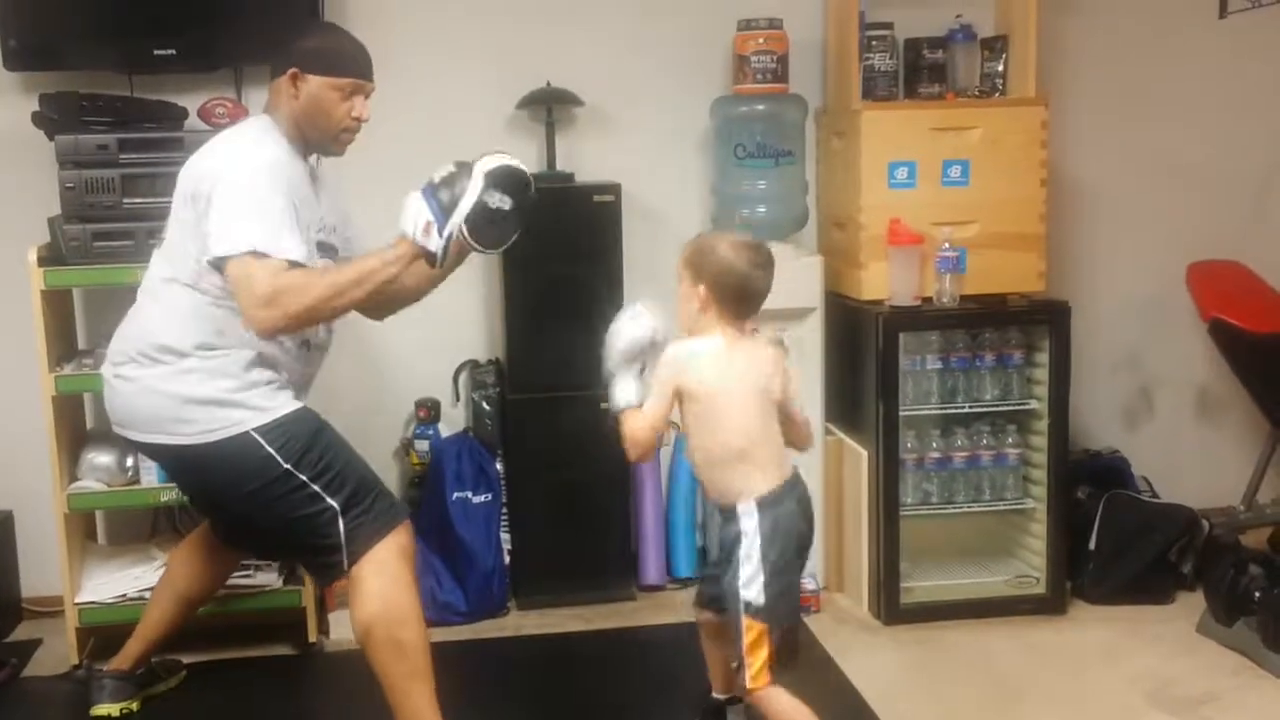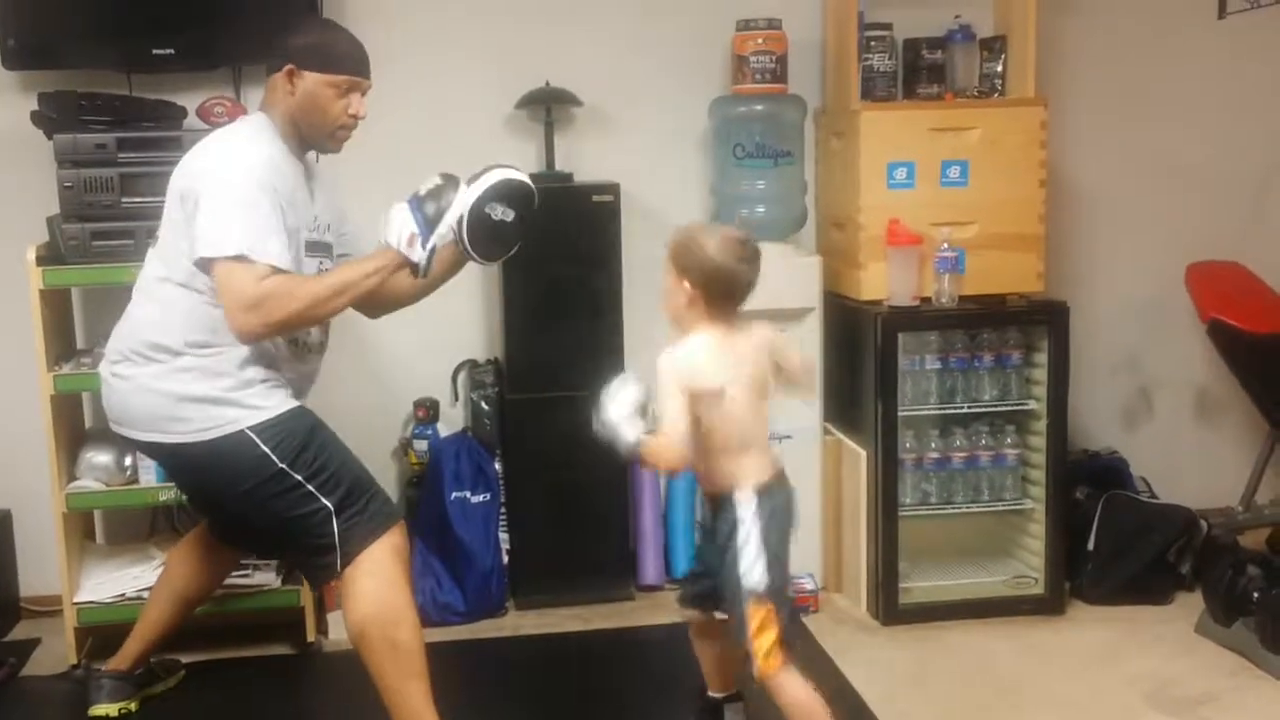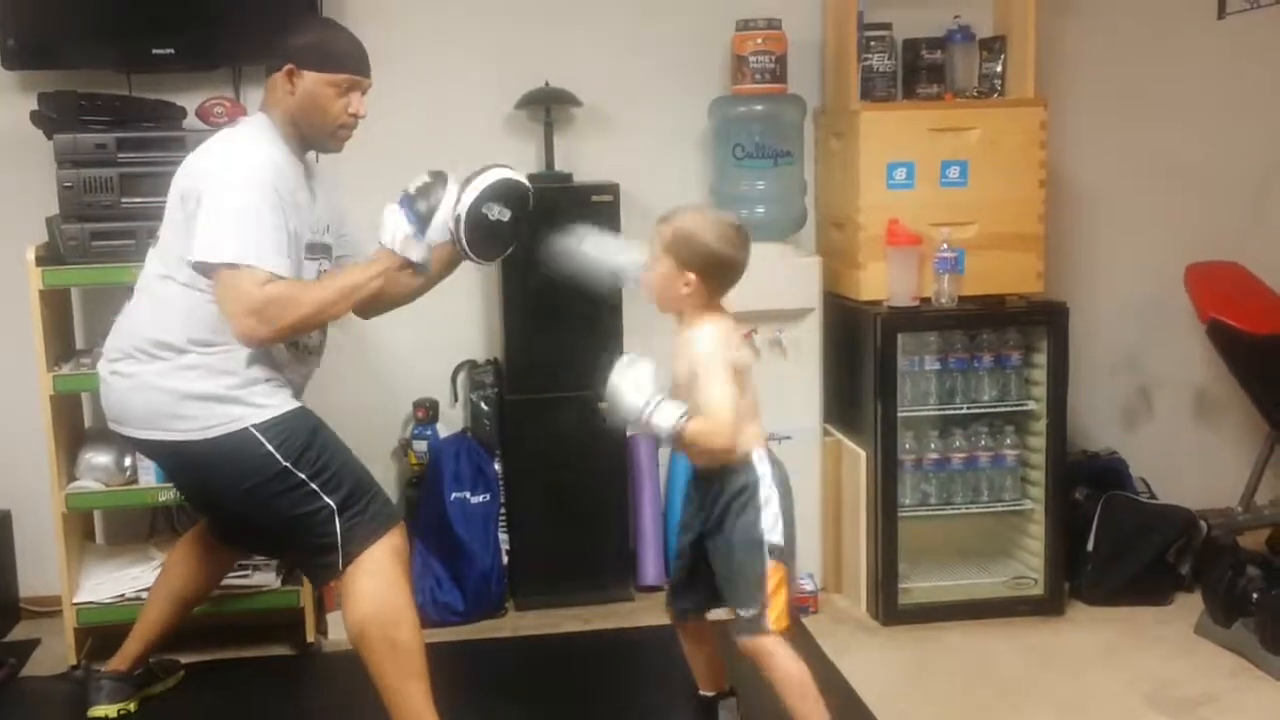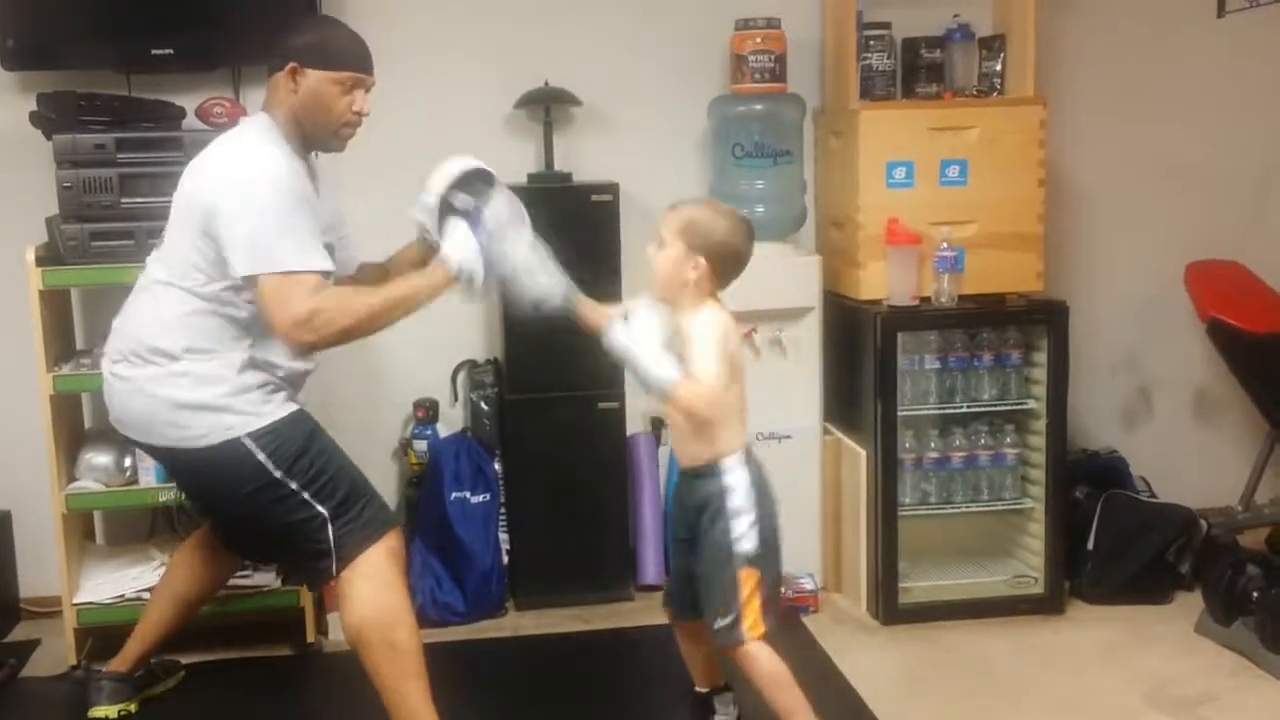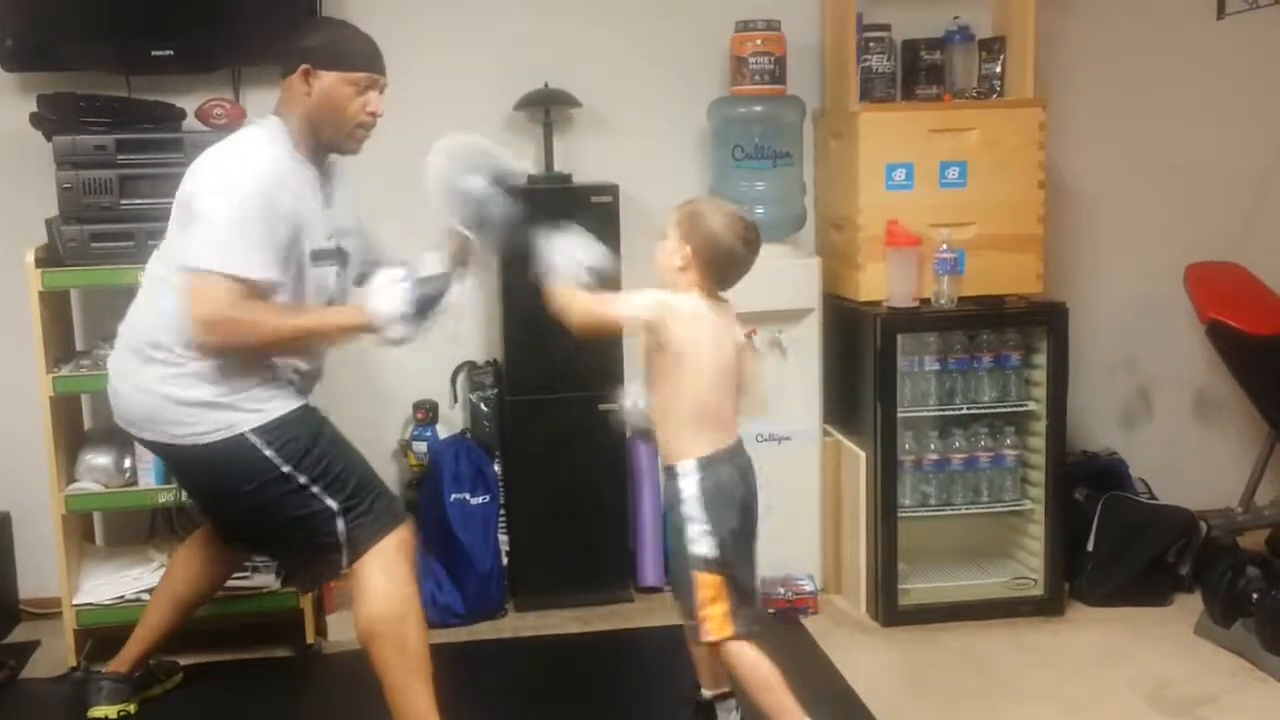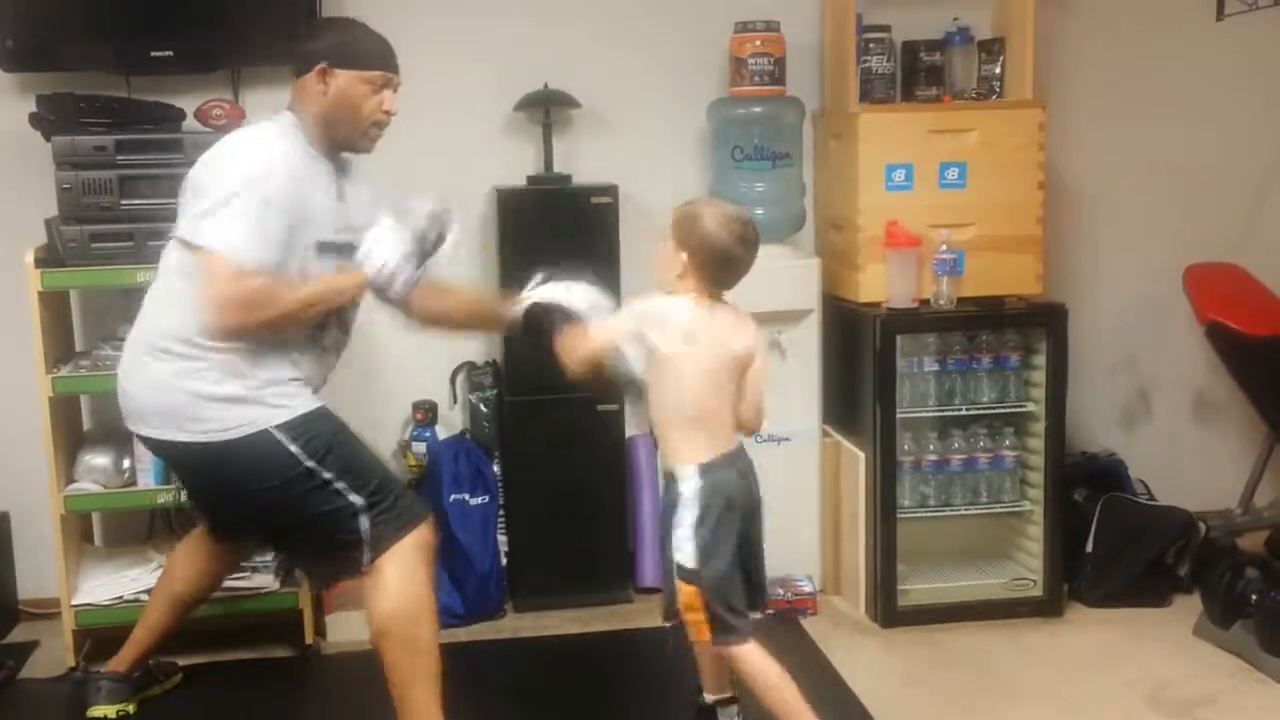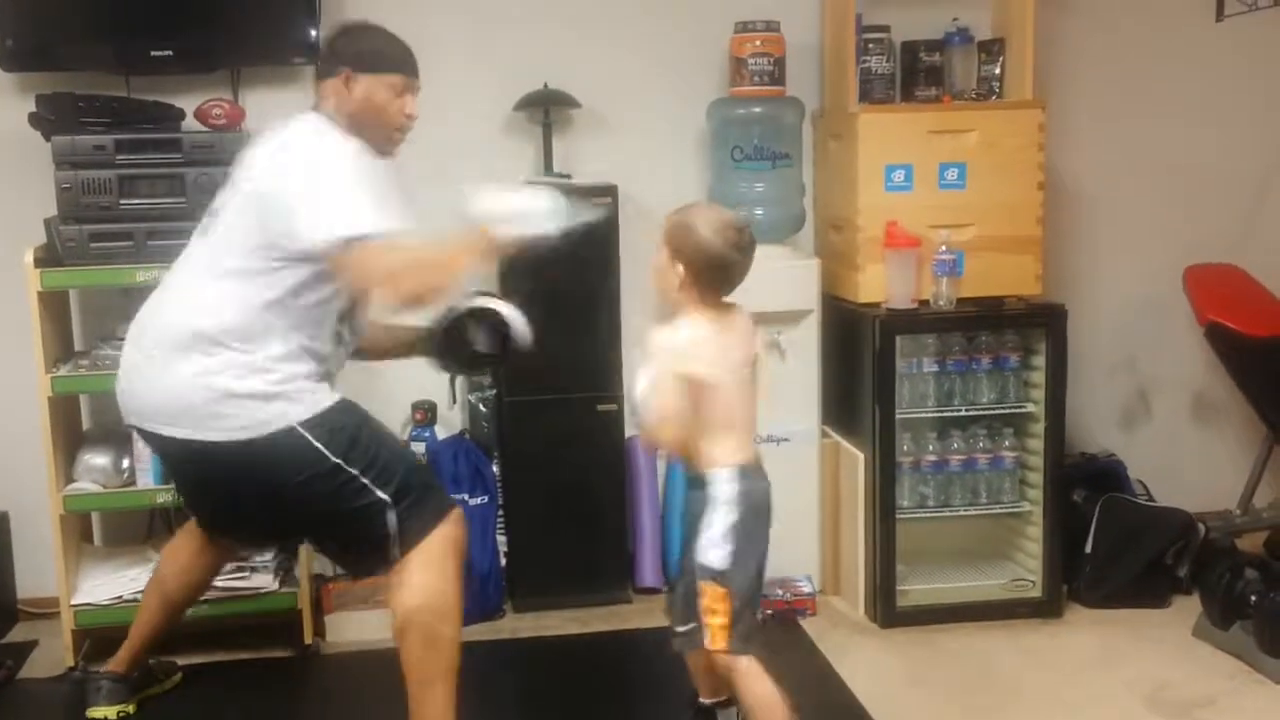
dt=0.1s
person 1, frame 1
left shoulder: (295, 174)
right shoulder: (252, 161)
left elbow: (372, 297)
right elbow: (271, 307)
left wrist: (459, 241)
right wrist: (408, 246)
left hip: (168, 392)
right hip: (203, 398)
left knee: (237, 525)
right knee: (381, 543)
person 1, frame 2
left shoulder: (296, 171)
right shoulder: (243, 162)
left elbow: (368, 296)
right elbow: (254, 311)
left wrist: (456, 248)
right wrist: (393, 254)
left hip: (172, 391)
right hip: (198, 395)
left knee: (236, 523)
right knee: (374, 543)
person 1, frame 3
left shoulder: (296, 171)
right shoulder: (245, 164)
left elbow: (361, 295)
right elbow: (258, 316)
left wrist: (450, 248)
right wrist: (392, 255)
left hip: (170, 392)
right hip: (199, 395)
left knee: (235, 523)
right knee: (374, 544)
person 1, frame 4
left shoulder: (291, 168)
right shoulder: (255, 170)
left elbow: (330, 293)
right elbow: (304, 323)
left wrist: (430, 246)
right wrist: (444, 273)
left hip: (175, 389)
right hip: (198, 395)
left knee: (241, 526)
right knee: (371, 546)
person 1, frame 5
left shoulder: (315, 173)
right shoulder: (254, 171)
left elbow: (354, 286)
right elbow: (217, 324)
left wrist: (462, 249)
right wrist: (364, 316)
left hip: (172, 392)
right hip: (203, 397)
left knee: (244, 525)
right knee: (381, 541)
person 1, frame 6
left shoulder: (332, 178)
right shoulder: (267, 165)
left elbow: (407, 291)
right elbow: (232, 309)
left wrist: (518, 312)
right wrist: (360, 276)
left hip: (162, 392)
right hip: (218, 397)
left knee: (233, 527)
right knee: (402, 542)
person 1, frame 7
left shoulder: (309, 156)
right shoulder: (331, 160)
left elbow: (331, 321)
right elbow: (397, 283)
left wrist: (429, 342)
right wrist: (490, 235)
left hip: (162, 384)
right hip: (234, 395)
left knee: (224, 523)
right knee: (434, 534)
person 2, frame 1
left shoulder: (680, 358)
right shoulder: (770, 354)
left elbow: (637, 444)
right elbow: (802, 437)
left wrist: (624, 376)
left hip: (757, 522)
right hip: (784, 503)
left knee: (756, 678)
right knee: (713, 616)
person 2, frame 2
left shoulder: (678, 361)
right shoulder: (757, 335)
left elbow: (671, 458)
right elbow: (803, 378)
left wrist: (627, 431)
left hip: (749, 513)
right hip: (731, 506)
left knee: (767, 662)
right knee: (700, 611)
person 2, frame 3
left shoulder: (703, 342)
right shoulder: (708, 324)
left elbow: (720, 435)
left wrist: (651, 407)
left hip: (749, 487)
right hip: (708, 488)
left knee: (760, 639)
right knee: (685, 612)
person 2, frame 4
left shoulder: (710, 326)
right shoulder: (683, 314)
left elbow: (702, 405)
right elbow: (613, 322)
left wrist: (649, 360)
right wrist: (560, 293)
left hip: (728, 486)
right hip: (694, 482)
left knee: (742, 638)
right knee: (684, 608)
person 2, frame 5
left shoulder: (664, 307)
right shoulder: (724, 319)
left elbow: (577, 313)
left wrist: (555, 267)
left hip: (700, 486)
right hip: (717, 474)
left knee: (724, 634)
right knee: (699, 613)
person 2, frame 6
left shoulder: (654, 313)
right shoulder: (742, 327)
left elbow: (573, 355)
right elbow: (750, 418)
left hip: (696, 489)
right hip: (730, 474)
left knee: (726, 640)
right knee: (695, 618)
person 2, frame 7
left shoulder: (671, 344)
right shoulder: (737, 322)
left elbow: (667, 438)
left wrist: (652, 390)
left hip: (725, 494)
right hip: (740, 483)
left knee: (727, 647)
right knee: (688, 621)
